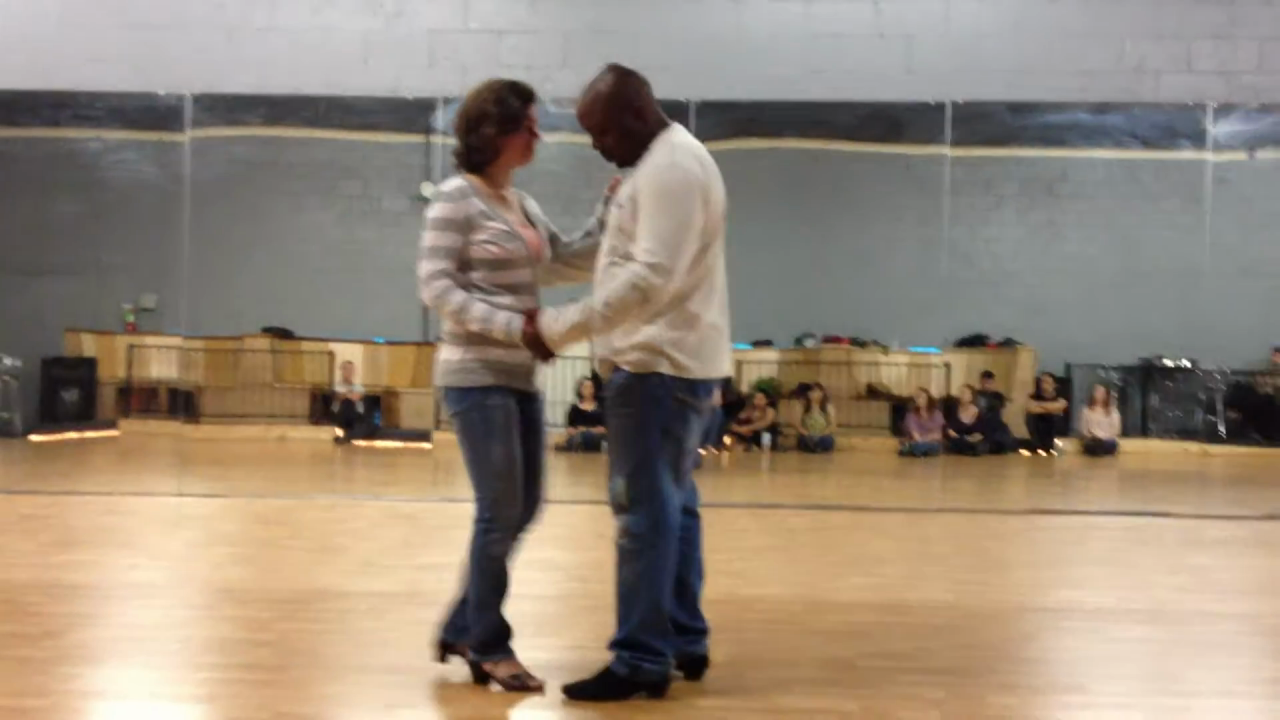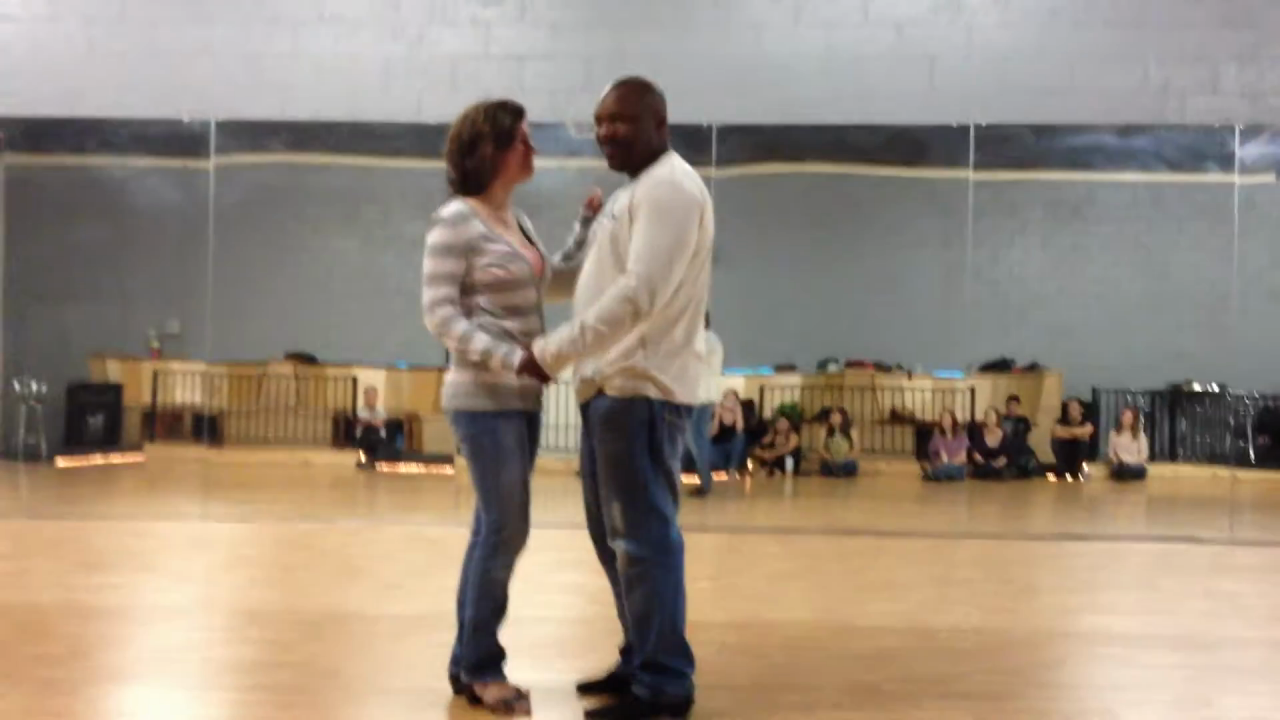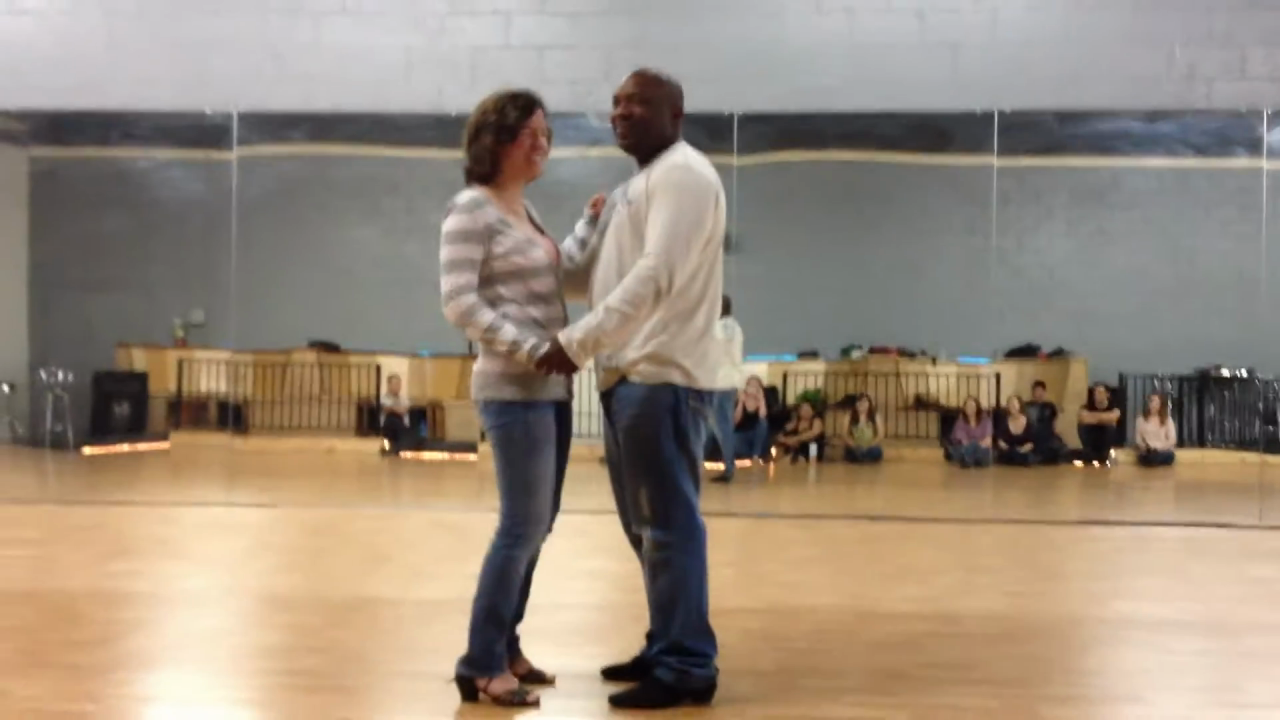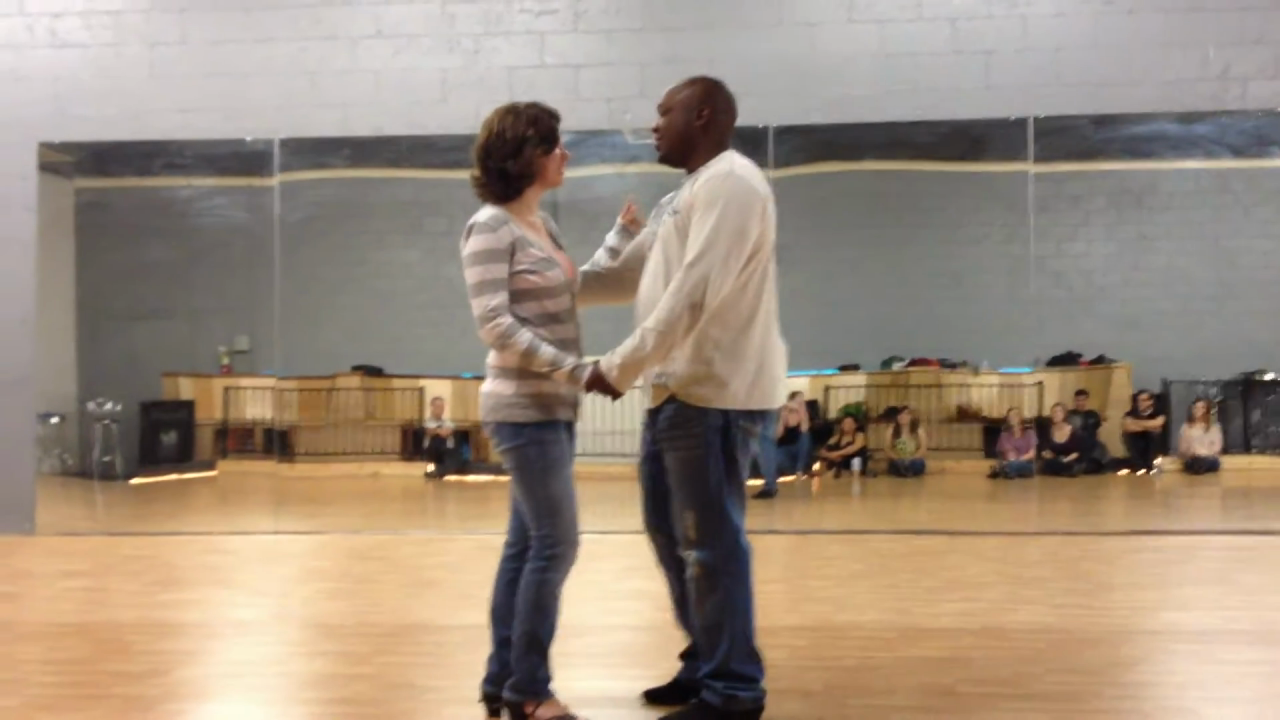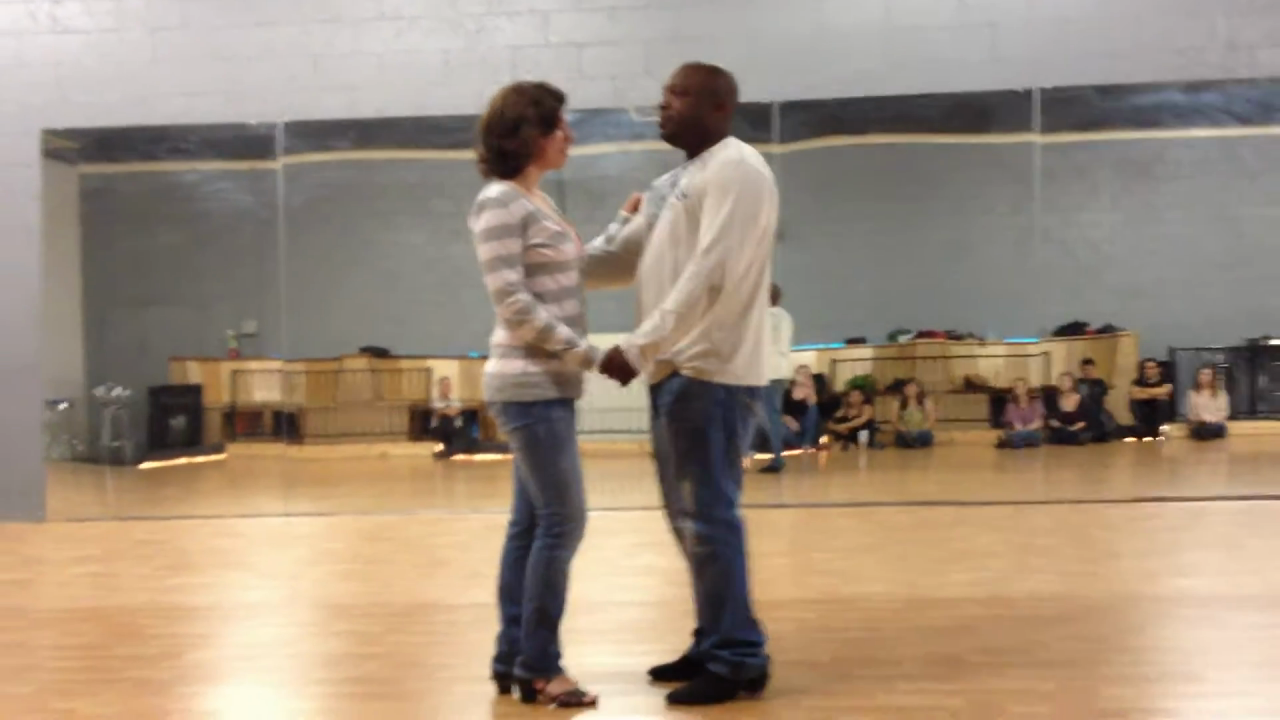
dt=1s
person 1, frame 1
left shoulder: (672, 167)
right shoulder: (659, 163)
left elbow: (651, 280)
left wrist: (557, 327)
right wrist: (561, 323)
left hip: (660, 363)
right hip: (663, 360)
left knee: (643, 508)
right knee: (670, 504)
left ankle: (643, 660)
right ankle: (684, 640)
person 1, frame 2
left shoulder: (671, 188)
right shoulder: (635, 190)
left elbow: (640, 295)
left wrist: (552, 351)
left hip: (642, 391)
right hip: (612, 386)
left knee: (643, 537)
right knee: (616, 536)
right ankle: (642, 662)
person 1, frame 3
left shoulder: (683, 174)
right shoulder: (643, 182)
left elbow: (656, 277)
right elbow: (612, 274)
left wrist: (577, 341)
left hip: (662, 377)
right hip: (631, 374)
left knee: (667, 524)
right knee: (645, 524)
left ankle: (686, 667)
right ankle: (665, 649)
person 1, frame 4
left shoulder: (729, 182)
right shoulder: (694, 191)
left elbow: (694, 294)
right elbow: (643, 278)
left wrist: (618, 367)
left hip: (715, 395)
right hip: (680, 392)
left knee: (710, 544)
right knee: (670, 530)
right ankle: (705, 664)
person 1, frame 5
left shoulder: (736, 169)
right shoulder: (676, 181)
left elbow: (710, 276)
right elbow: (624, 257)
left wrist: (638, 347)
left hip: (710, 373)
right hip: (678, 370)
left knee: (708, 517)
right knee: (692, 517)
left ankle: (737, 658)
right ankle: (715, 645)
person 2, frame 1
left shoulder: (524, 205)
right shoulder: (455, 198)
left elbow: (567, 265)
right elbow: (435, 286)
left wrist: (609, 216)
right wrist: (508, 324)
left hip: (519, 377)
right hip: (475, 376)
left knee: (520, 506)
right knee: (499, 509)
left ankle: (462, 627)
right ankle: (488, 646)
person 2, frame 2
left shoulder: (519, 222)
right shoulder: (456, 221)
left elbow: (554, 283)
right elbow: (440, 313)
left wrist: (587, 225)
right wrist: (507, 359)
left hip: (521, 399)
right hip: (484, 399)
left knee: (496, 532)
right knee: (504, 532)
left ankle: (469, 662)
right ankle: (481, 669)
person 2, frame 3
left shoulder: (525, 211)
right shoulder: (471, 209)
right elbow: (459, 302)
left wrist: (592, 226)
right wrist: (531, 350)
left hip: (549, 388)
right hip: (513, 389)
left knee: (533, 524)
right knee: (524, 525)
left ankle: (503, 645)
right ankle: (481, 664)
person 2, frame 4
left shoulder: (541, 223)
right shoulder: (490, 227)
left elbow: (577, 290)
right elbow: (495, 325)
left wrist: (625, 233)
right wrist: (578, 371)
left hip: (550, 408)
right hip: (523, 408)
left knee: (527, 545)
right knee: (555, 544)
person 2, frame 5
left shoulder: (540, 201)
right shoulder: (499, 201)
left elbow: (575, 278)
right elbow: (512, 302)
left wrist: (626, 223)
right wrist: (588, 353)
left hip: (548, 384)
right hip: (530, 385)
left knee: (532, 523)
right knee: (562, 521)
left ankle: (513, 657)
right ankle: (538, 664)
